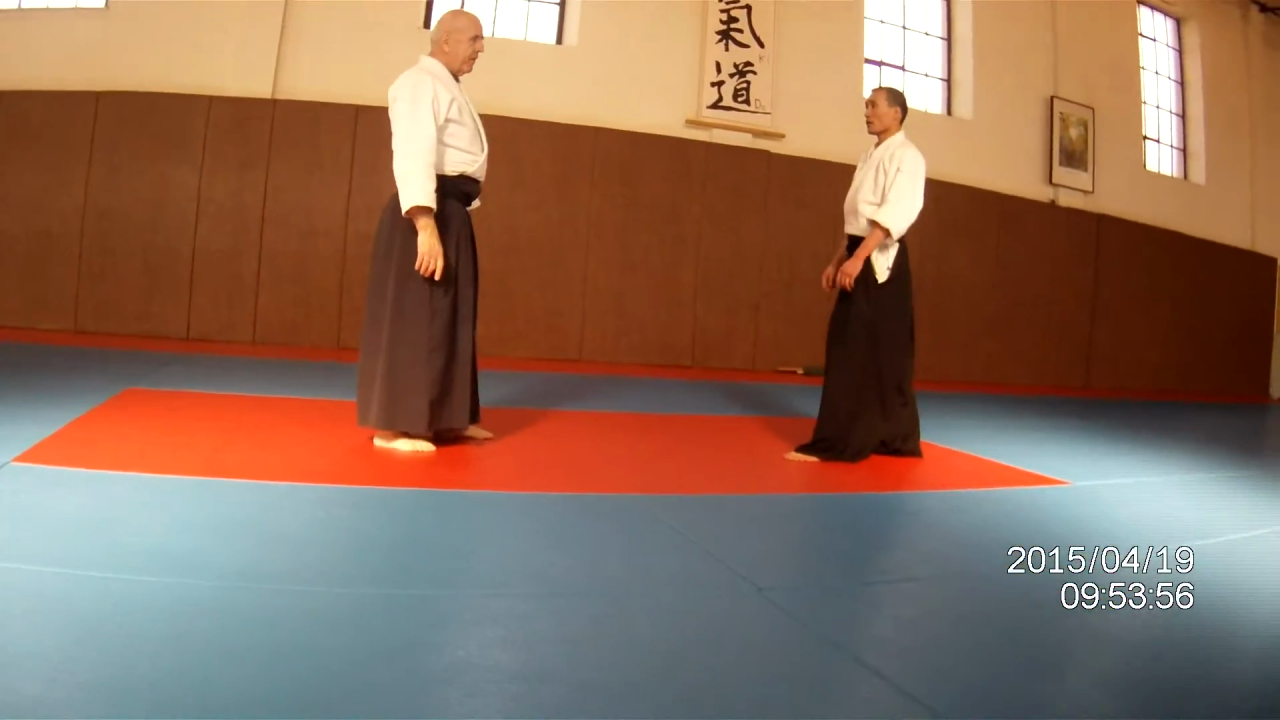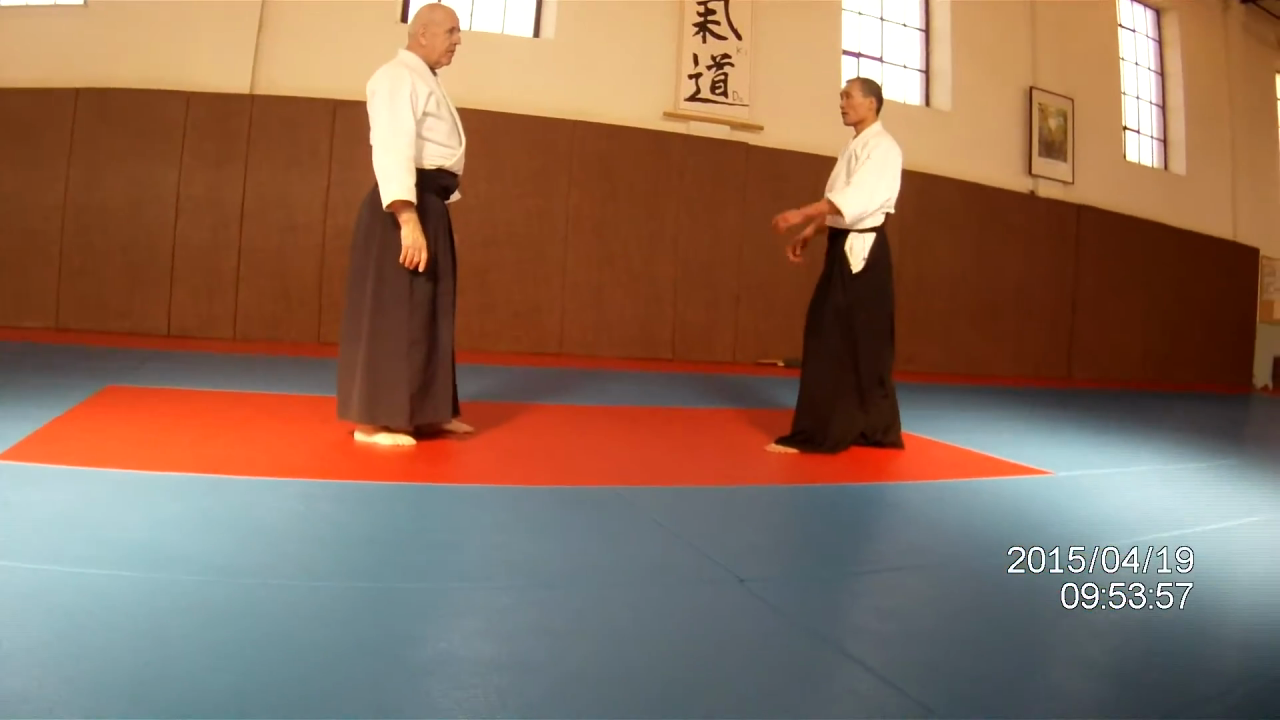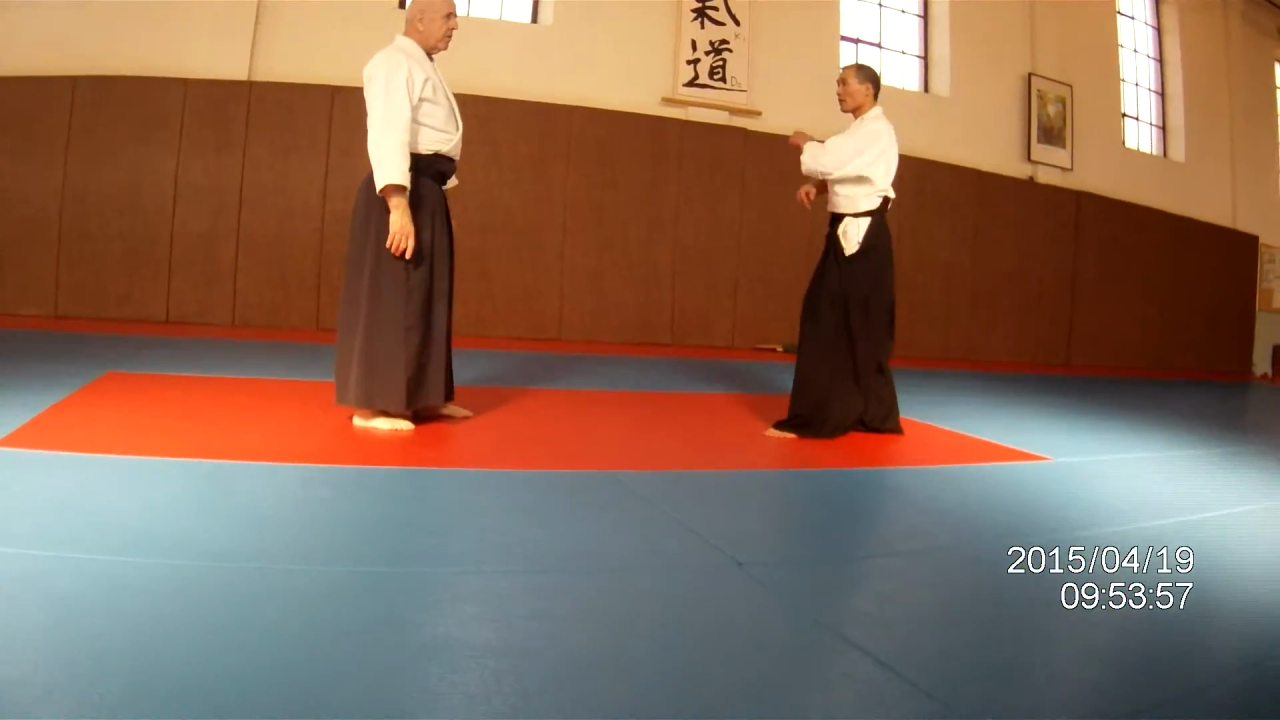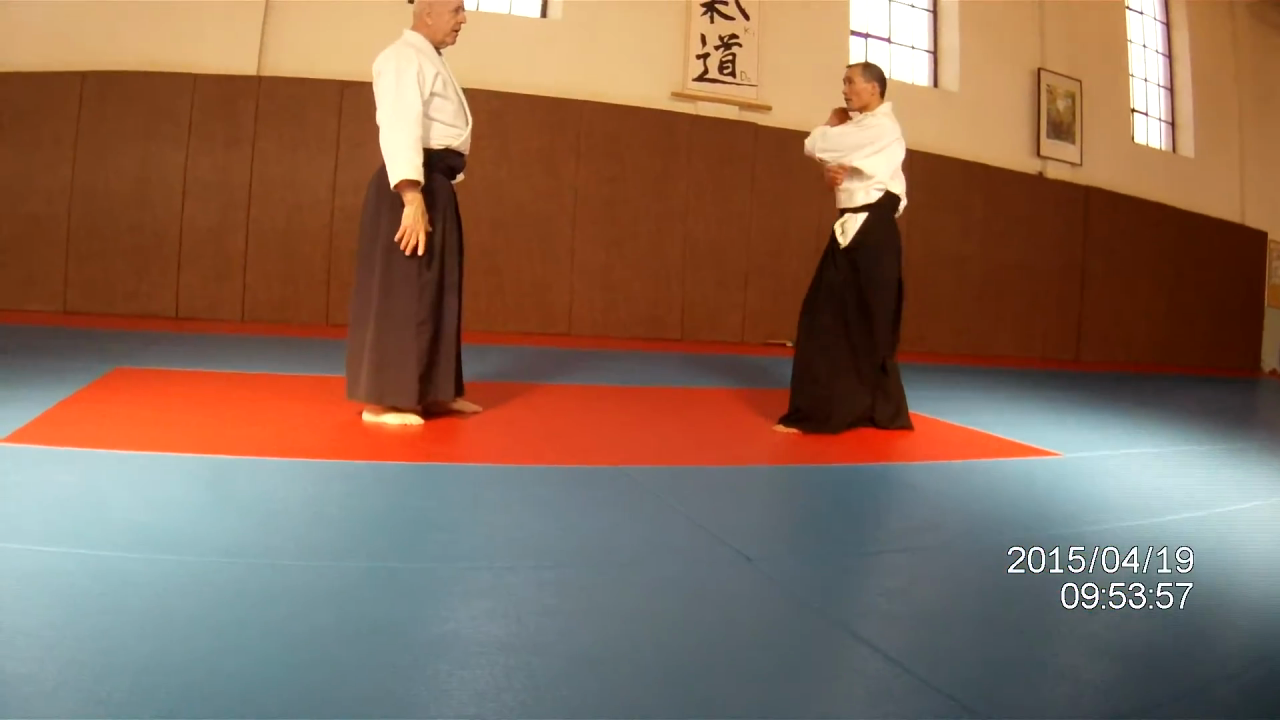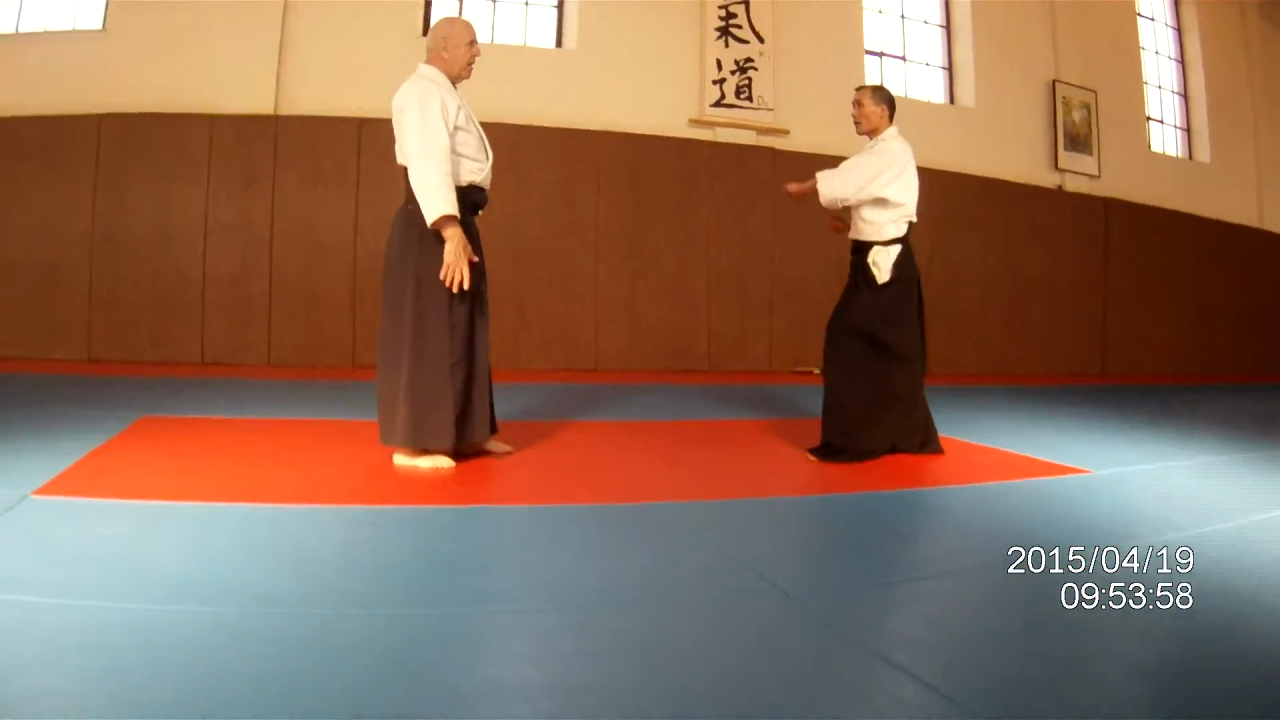
dt=0.3s
person 1, frame 1
left shoulder: (447, 88)
right shoulder: (421, 84)
right elbow: (413, 157)
right wrist: (426, 226)
left hip: (451, 214)
right hip: (427, 214)
left knee: (449, 319)
right knee: (412, 319)
left ankle: (441, 419)
right ankle: (392, 427)
person 1, frame 2
left shoulder: (425, 82)
right shoulder: (398, 78)
right elbow: (393, 151)
left wrist: (436, 214)
right wrist: (408, 219)
left hip: (429, 207)
right hip: (404, 209)
left knee: (427, 312)
right knee: (391, 312)
left ankle: (421, 414)
right ankle: (372, 421)
person 1, frame 3
left shoulder: (422, 67)
right shoulder: (395, 63)
right elbow: (387, 136)
right wrist: (399, 203)
left hip: (426, 193)
right hip: (402, 193)
left knee: (425, 297)
right knee: (390, 297)
left ankle: (421, 397)
right ankle: (370, 405)
person 1, frame 4
left shoulder: (430, 61)
right shoulder: (404, 57)
right elbow: (400, 130)
right wrist: (412, 199)
left hip: (436, 187)
right hip: (412, 187)
left knee: (433, 291)
right knee: (400, 292)
left ankle: (431, 393)
right ankle: (381, 401)
person 1, frame 5
left shoulder: (443, 95)
right shoulder: (423, 92)
right elbow: (426, 166)
right wrist: (452, 234)
left hip: (455, 224)
right hip: (432, 228)
left knee: (458, 332)
right knee: (427, 332)
left ankle: (461, 434)
right ankle: (411, 444)
person 2, frame 1
left shoulder: (905, 156)
right shoulder: (872, 156)
left elbow: (895, 216)
left wrist: (856, 259)
right wrist: (838, 260)
left hip: (882, 262)
right hip: (862, 259)
left knee: (857, 350)
right knee: (879, 352)
left ankle: (834, 442)
right ankle: (893, 436)
person 2, frame 2
left shoulder: (880, 145)
right shoulder: (857, 145)
left elbow: (856, 199)
left wrist: (801, 215)
right wrist: (807, 233)
left hip: (862, 251)
right hip: (845, 249)
left knee: (833, 340)
right knee: (862, 343)
left ankle: (815, 434)
right ankle: (873, 428)
person 2, frame 3
left shoulder: (874, 130)
right shoulder: (860, 130)
left elbow: (820, 160)
right elbow: (834, 171)
left wrist: (803, 143)
right wrist: (812, 186)
left hip: (860, 236)
right hip: (856, 234)
left knee: (828, 323)
right knee: (860, 327)
left ankle: (811, 418)
right ankle: (871, 413)
person 2, frame 4
left shoulder: (878, 126)
right shoulder: (871, 127)
left elbow: (817, 145)
right elbow: (835, 158)
left wrist: (834, 122)
right wrist: (833, 171)
left hip: (864, 231)
right hip: (870, 231)
left knee: (827, 318)
right knee: (865, 324)
left ankle: (816, 413)
right ankle: (880, 409)
person 2, frame 5
left shoulder: (892, 151)
right shoulder: (878, 152)
left elbow: (841, 183)
left wrist: (800, 188)
right wrist: (850, 224)
left hip: (884, 263)
right hip: (878, 261)
left knee: (848, 341)
right knee: (893, 351)
left ankle: (849, 441)
right ankle: (911, 435)
